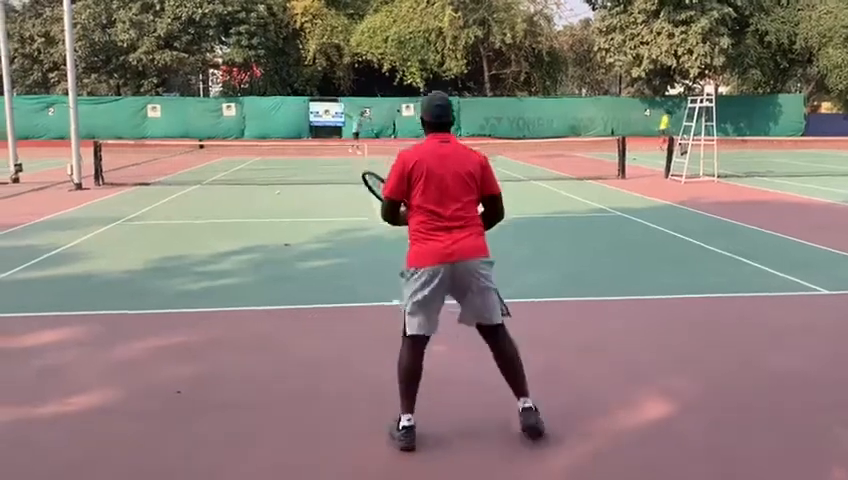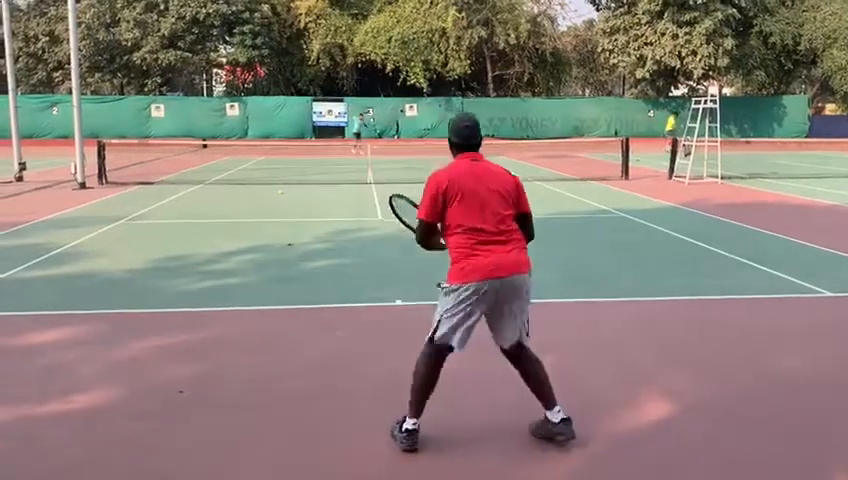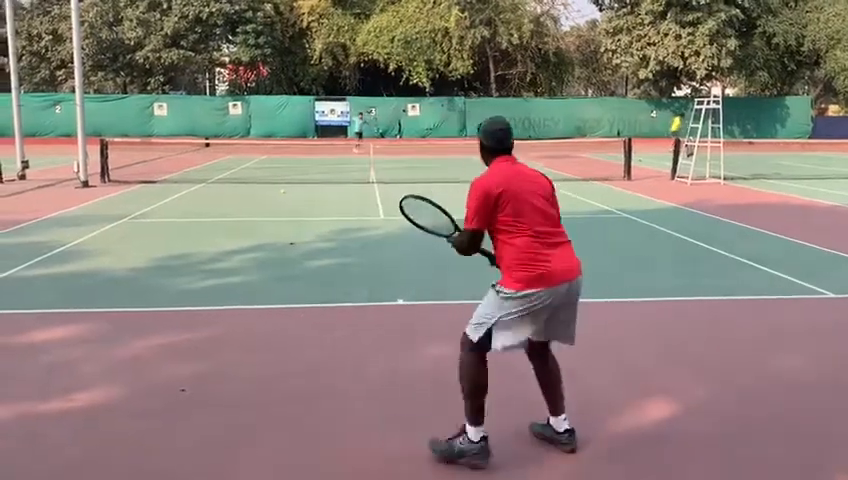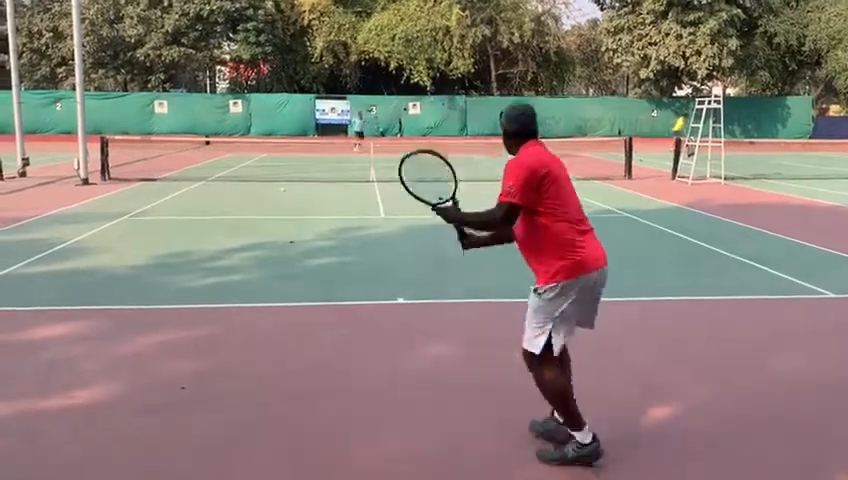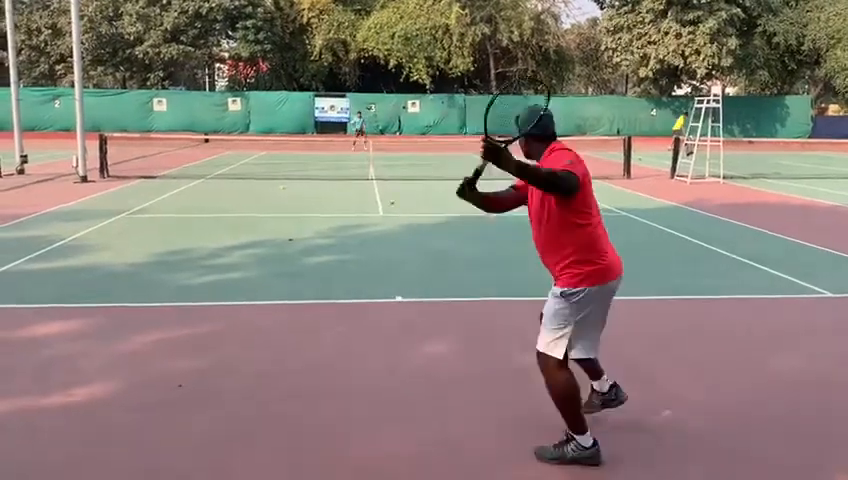
dt=0.2s
person 1, frame 1
left shoulder: (408, 157)
right shoulder: (477, 159)
left elbow: (389, 214)
right elbow: (496, 213)
left hip: (427, 260)
right hip: (472, 257)
left knee: (414, 340)
right knee: (494, 332)
left ankle: (405, 424)
right ankle: (527, 409)
person 1, frame 2
left shoulder: (440, 179)
right shoulder: (507, 177)
left elbow: (423, 238)
right elbow: (528, 232)
left wrist: (443, 240)
left hip: (470, 277)
right hip: (516, 272)
left knee: (435, 350)
right knee: (517, 349)
left ankle: (409, 427)
right ankle: (557, 419)
person 1, frame 3
left shoulder: (484, 183)
right shoulder: (541, 178)
left elbow: (468, 246)
left wrist: (457, 239)
left hip: (528, 283)
right hip: (569, 275)
left knee: (471, 347)
right knee: (538, 345)
left ankle: (473, 438)
right ankle: (561, 427)
person 1, frame 4
left shoulder: (521, 164)
right shoulder: (547, 160)
left elbow: (502, 218)
right elbow: (527, 224)
left wrist: (458, 217)
right wrist: (479, 240)
left hip: (563, 272)
right hip: (592, 263)
left knee: (538, 357)
right knee: (551, 343)
left ankle: (582, 439)
right ankle: (564, 419)
person 1, frame 5
left shoulder: (563, 158)
right shoulder: (538, 172)
left elbow: (567, 185)
right elbow: (503, 202)
left wrist: (510, 164)
right wrist: (473, 192)
left hip: (585, 276)
right hip: (592, 271)
left knee: (551, 357)
right knee: (556, 327)
left ankle: (582, 442)
right ankle: (605, 389)
